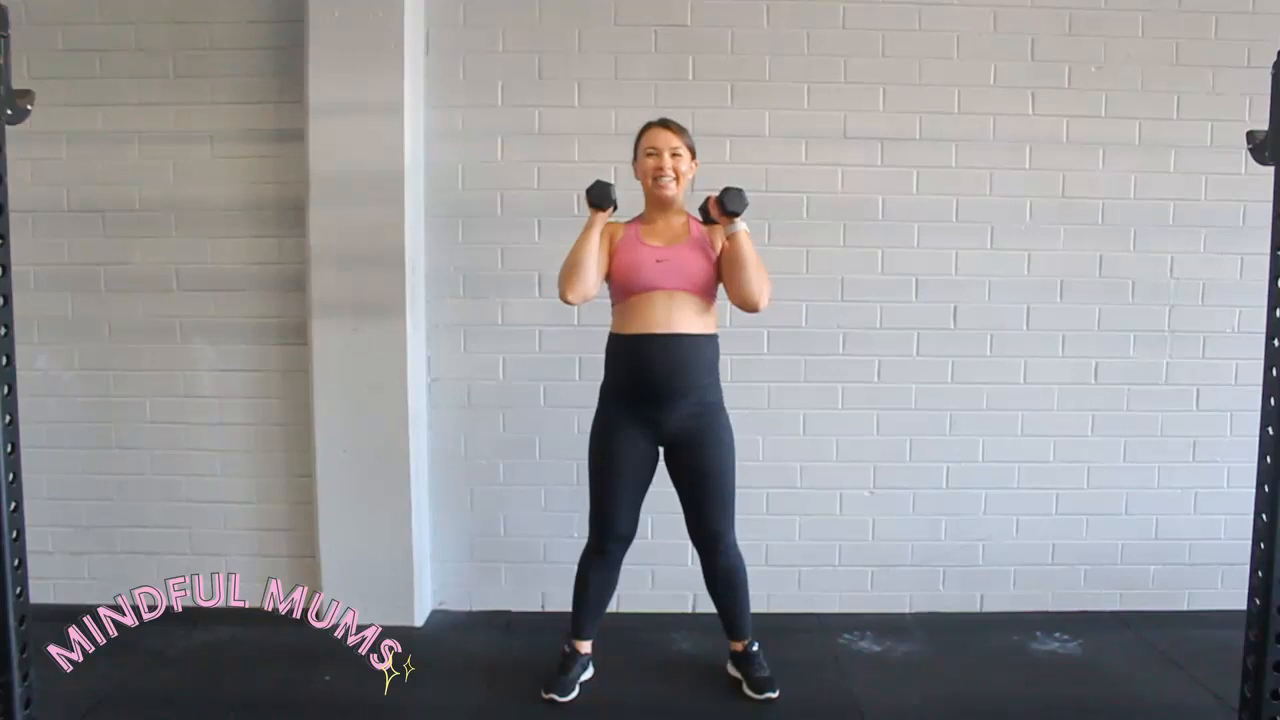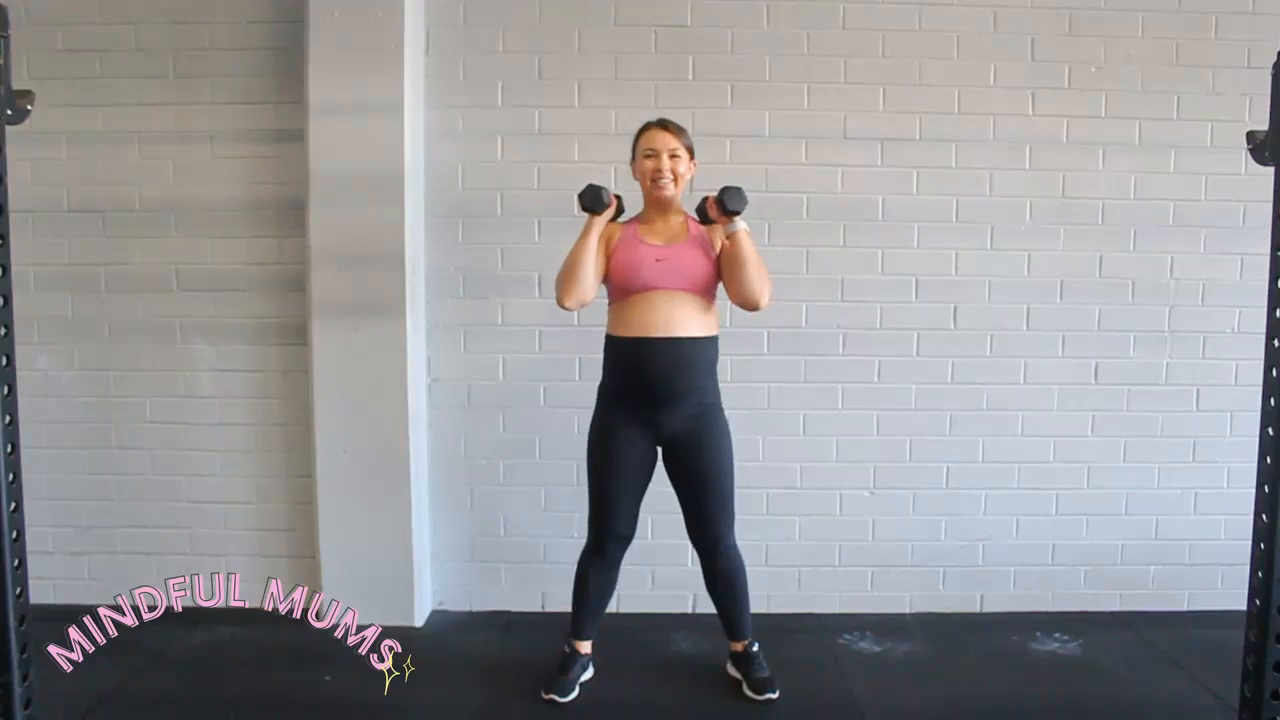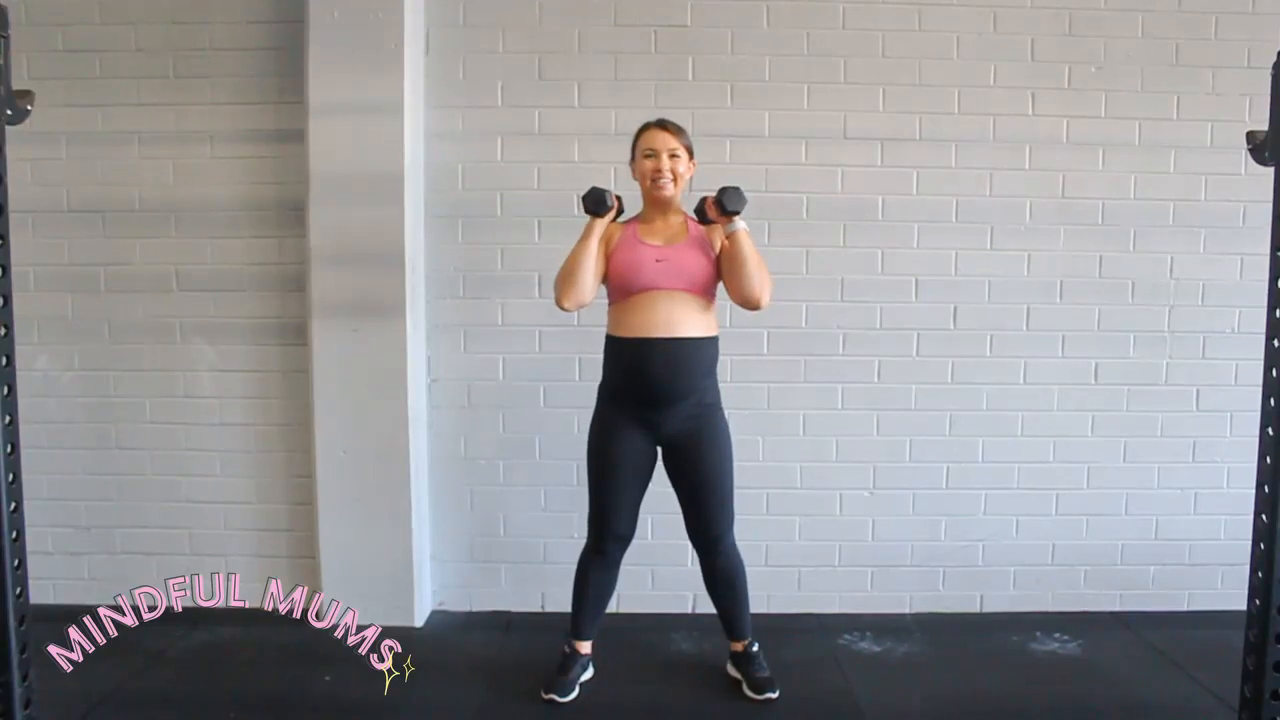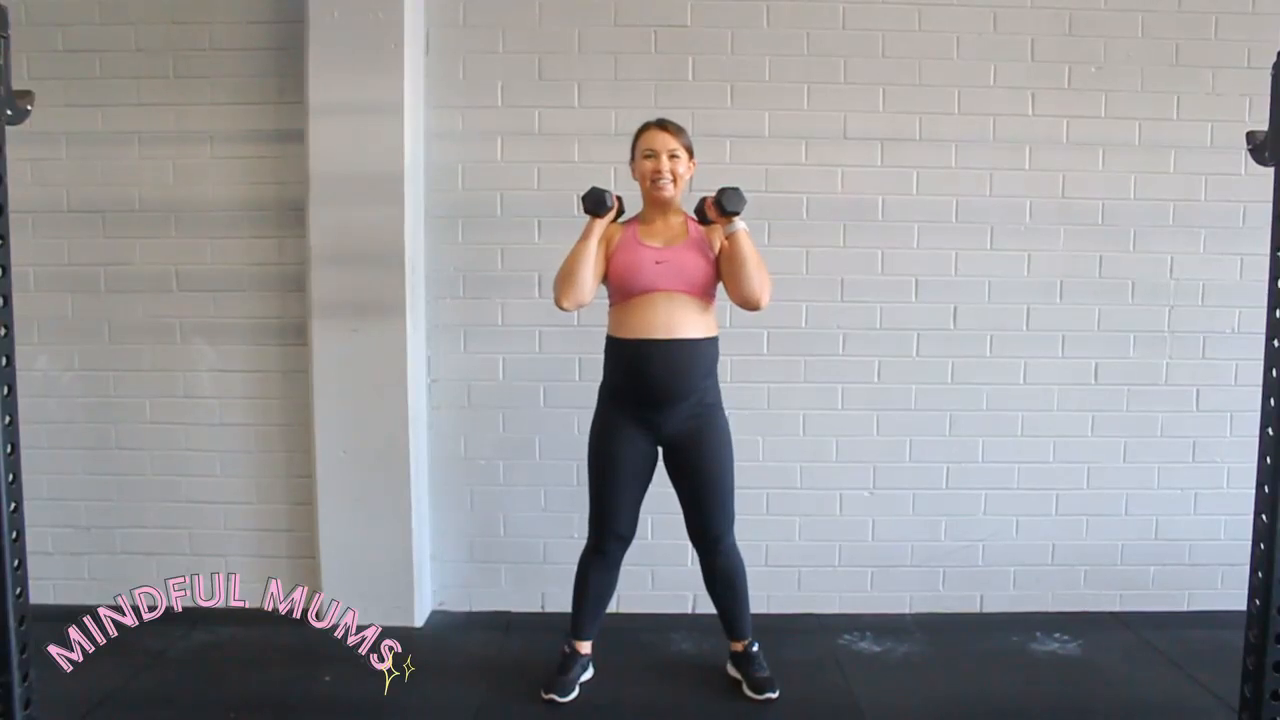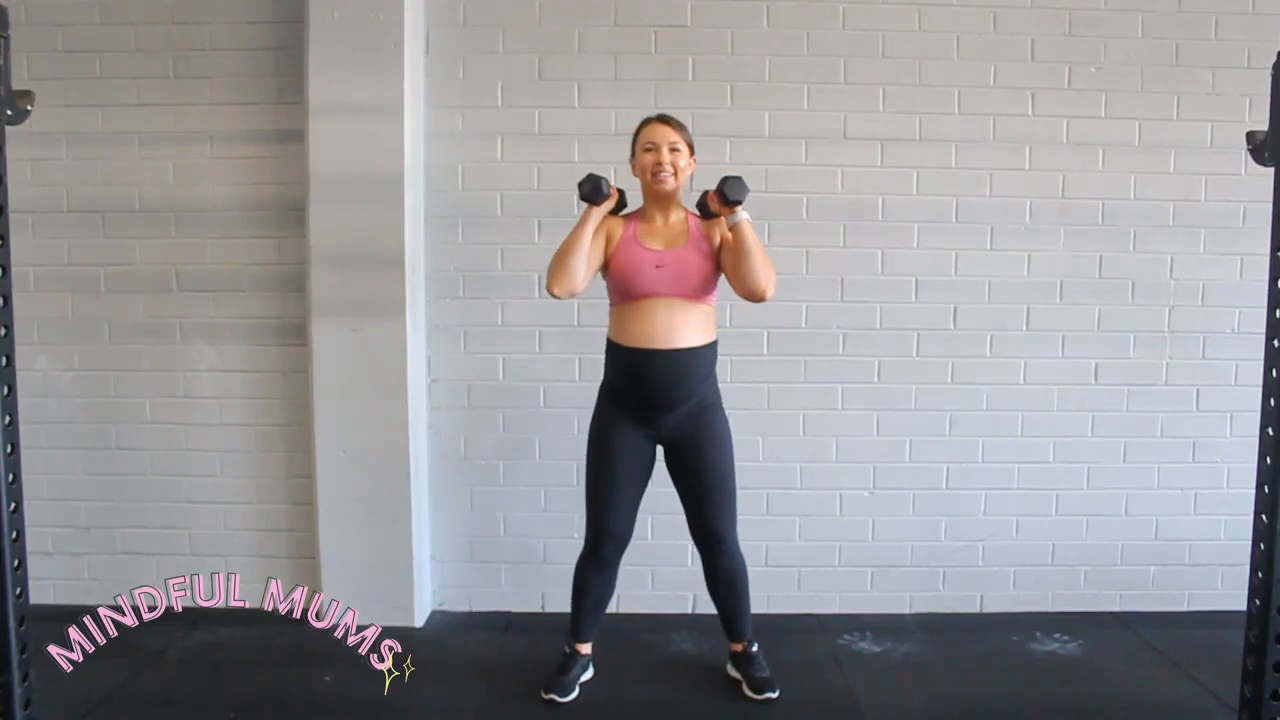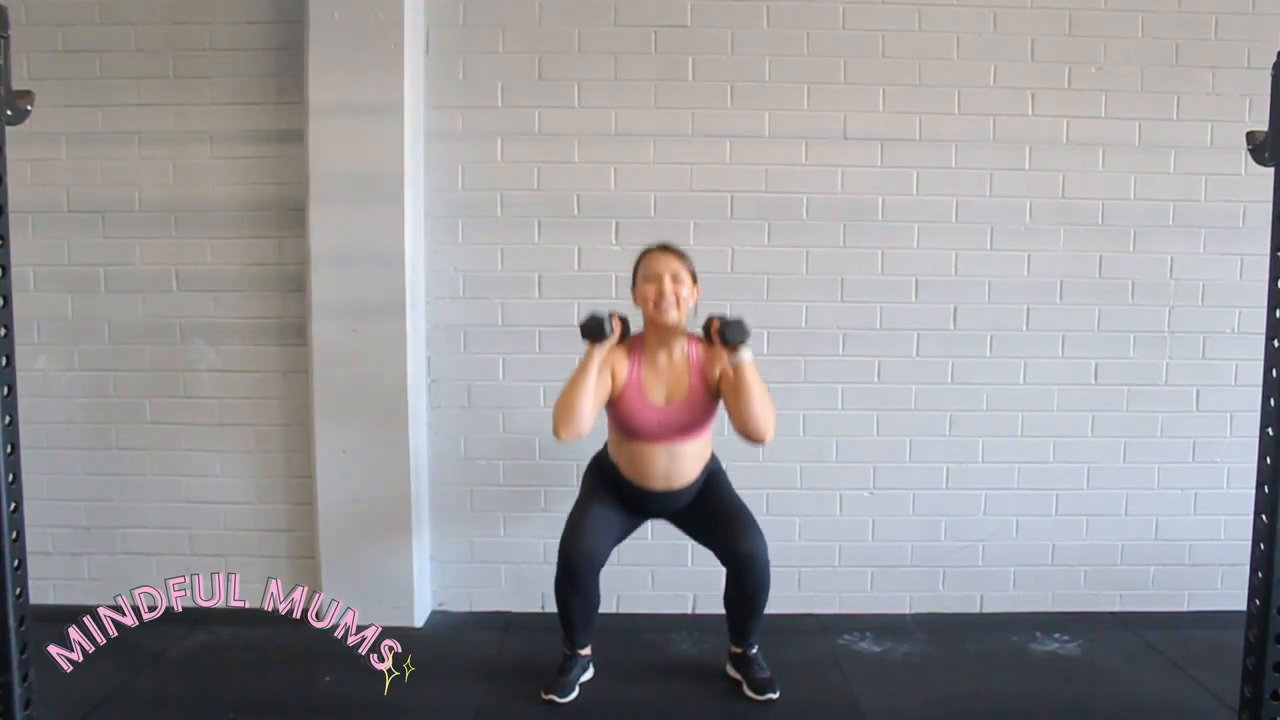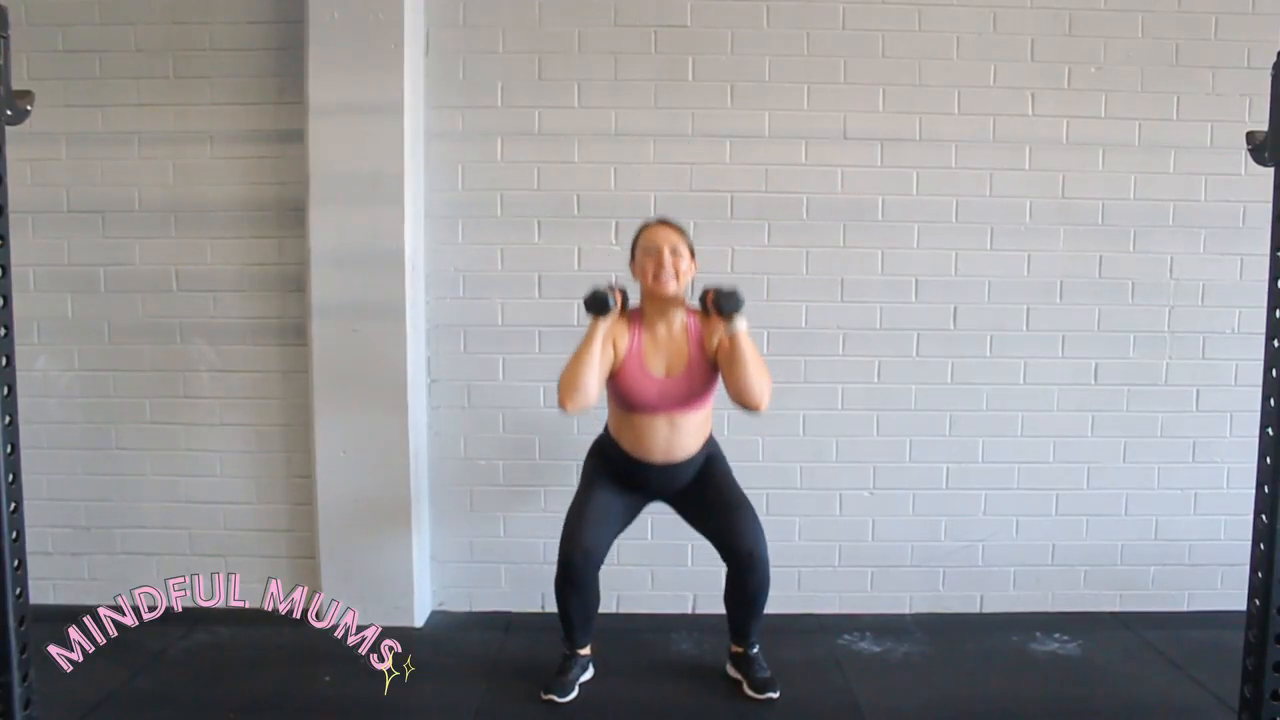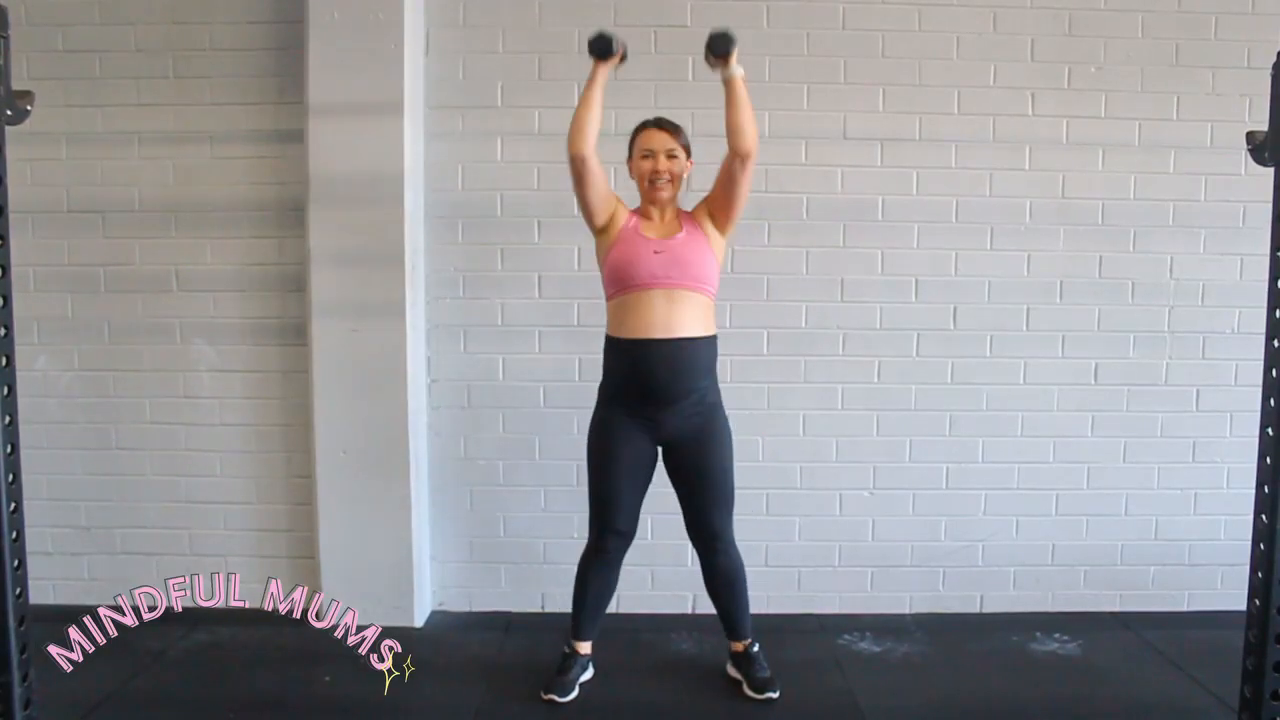
dt=0.4s
person 1, frame 1
left shoulder: (714, 234)
right shoulder: (615, 234)
left elbow: (754, 299)
right elbow: (573, 291)
left wrist: (735, 224)
right wrist: (595, 220)
left hip: (698, 403)
right hip: (626, 403)
left knee: (716, 537)
right knee: (608, 536)
left ankle: (744, 651)
right ankle: (578, 653)
person 1, frame 2
left shoulder: (714, 234)
right shoulder: (613, 234)
left elbow: (755, 297)
right elbow: (570, 296)
left wrist: (735, 224)
right wrist: (593, 223)
left hip: (696, 404)
right hip: (624, 403)
left knee: (716, 538)
right knee: (607, 536)
left ankle: (744, 651)
right ankle: (578, 653)
person 1, frame 3
left shoulder: (713, 234)
right shoulder: (613, 235)
left elbow: (756, 296)
right elbow: (568, 298)
left wrist: (735, 224)
right wrist: (594, 225)
left hip: (695, 403)
right hip: (623, 403)
left knee: (715, 537)
right knee: (607, 536)
left ankle: (743, 651)
right ankle: (577, 653)
person 1, frame 4
left shoulder: (712, 235)
right shoulder: (614, 235)
left elbow: (755, 297)
right elbow: (568, 298)
left wrist: (734, 223)
right wrist: (594, 225)
left hip: (696, 402)
right hip: (625, 402)
left knee: (715, 537)
right knee: (608, 537)
left ankle: (744, 652)
right ankle: (577, 654)
person 1, frame 5
left shoulder: (714, 230)
right shoulder: (613, 229)
left elbow: (760, 288)
right elbow: (560, 285)
left wrist: (739, 216)
right wrist: (592, 214)
left hip: (696, 402)
right hip: (624, 402)
left knee: (717, 538)
right knee: (605, 538)
left ankle: (743, 651)
right ankle: (579, 654)
person 1, frame 6
left shoulder: (713, 360)
right shoulder: (615, 361)
left elbow: (761, 431)
right elbow: (566, 430)
left wrist: (740, 354)
right wrist: (595, 353)
left hip: (697, 488)
right hip: (618, 488)
left knee: (750, 554)
right knee: (577, 557)
left ankle: (743, 652)
right ankle: (578, 656)
person 1, frame 7
left shoulder: (713, 329)
right shoulder: (614, 331)
left elbow: (756, 399)
right elbow: (572, 401)
left wrist: (734, 323)
right wrist: (598, 326)
left hip: (695, 468)
right hip: (619, 468)
left knee: (750, 548)
right knee: (578, 552)
left ankle: (744, 651)
right ankle: (577, 654)
person 1, frame 8
left shoulder: (709, 224)
right shoulder: (614, 225)
left elbow: (744, 152)
right elbow: (580, 152)
left wrist: (732, 75)
right wrist: (600, 74)
left hip: (697, 402)
right hip: (624, 401)
left knee: (715, 538)
right knee: (608, 538)
left ankle: (743, 651)
right ankle: (578, 654)
